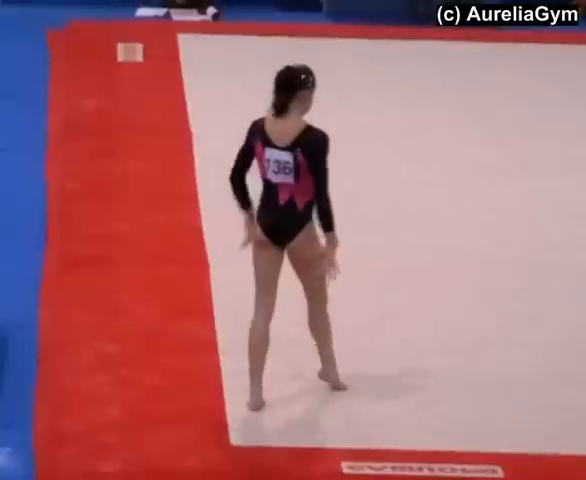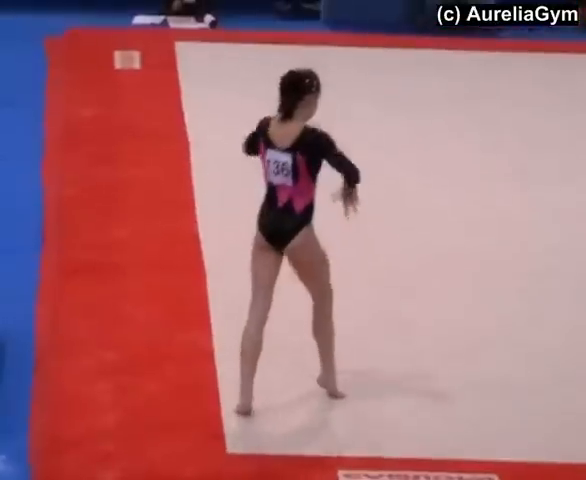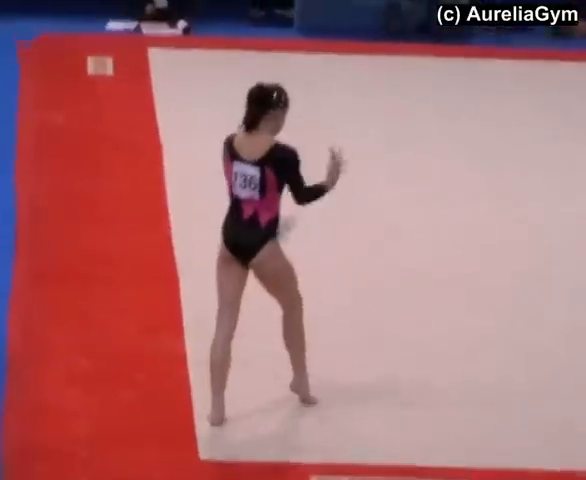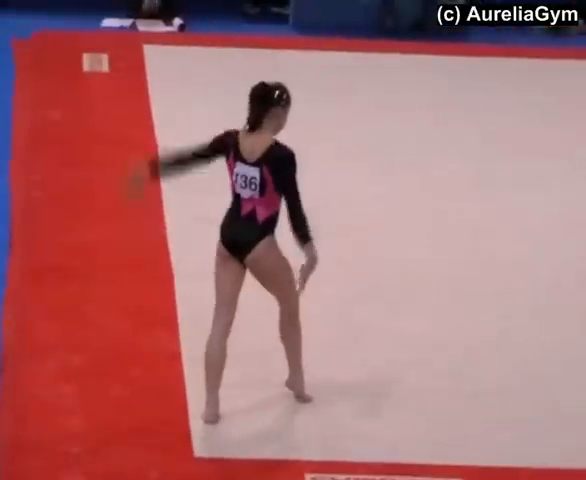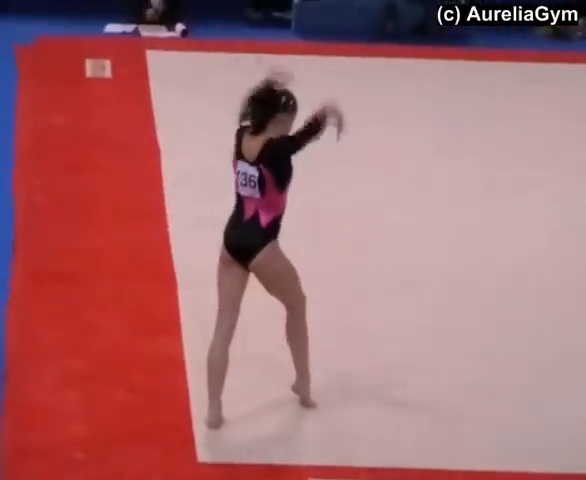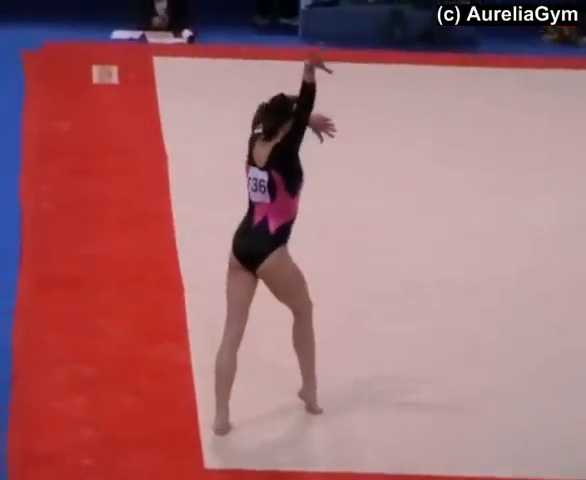
dt=0.3s
person 1, frame 1
left shoulder: (257, 129)
right shoulder: (315, 138)
left elbow: (236, 177)
right elbow: (321, 192)
left wrist: (249, 214)
right wrist: (330, 239)
left hip: (266, 223)
right hip: (298, 227)
left knee: (262, 309)
right knee: (317, 301)
left ankle: (255, 391)
right ankle: (330, 370)
person 1, frame 2
left shoulder: (266, 127)
right shoulder: (315, 139)
left elbow: (249, 148)
right elbow: (351, 172)
right wrist: (349, 190)
left hip: (266, 225)
right hip: (296, 231)
left knee: (258, 311)
right knee: (322, 299)
left ankle: (245, 396)
right ankle: (328, 377)
person 1, frame 3
left shoulder: (230, 144)
right shoulder: (283, 155)
right elbow: (302, 196)
right wrist: (330, 180)
left hip: (231, 239)
right hip: (260, 243)
left knee: (225, 324)
right knee: (292, 307)
left ankle: (217, 407)
right ankle: (301, 384)
person 1, frame 4
left shoulder: (230, 141)
right shoulder: (283, 155)
left elbow: (191, 157)
right elbow: (293, 205)
left wrist: (155, 167)
right wrist: (308, 248)
left hip: (228, 235)
right hip: (258, 242)
left knee: (221, 322)
right knee: (290, 303)
left ankle: (211, 405)
right ankle: (296, 382)
person 1, frame 5
left shoulder: (242, 137)
right shoulder: (277, 149)
left elbow: (249, 107)
right elbow: (305, 135)
left wrist: (270, 86)
right wrist: (322, 117)
left hip: (232, 239)
right hip: (260, 244)
left knee: (224, 327)
right knee: (296, 305)
left ankle: (214, 409)
right ankle: (303, 385)
person 1, frame 6
left shoulder: (255, 145)
right shoulder: (285, 152)
left elbow: (265, 113)
right elbow: (301, 113)
left wrist: (307, 118)
right wrist: (309, 74)
left hip: (241, 245)
right hip: (269, 251)
left knee: (232, 332)
right knee: (303, 311)
left ankle: (221, 416)
right ankle: (309, 391)
